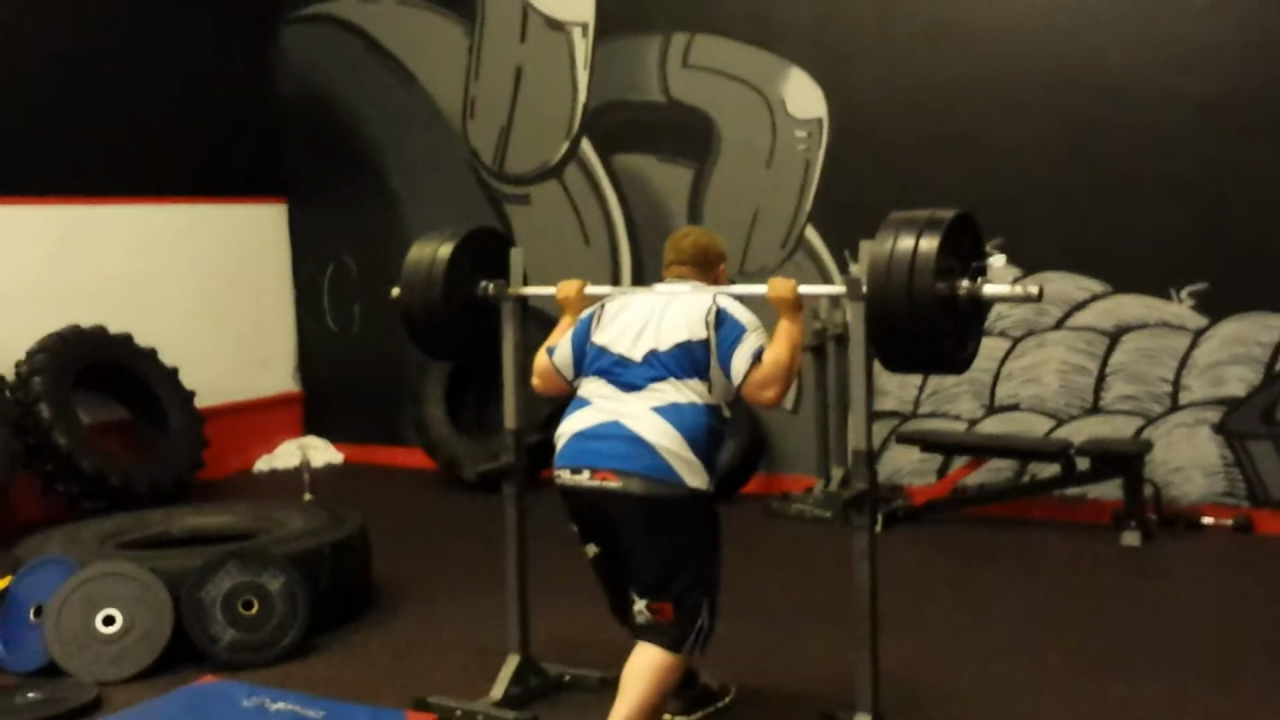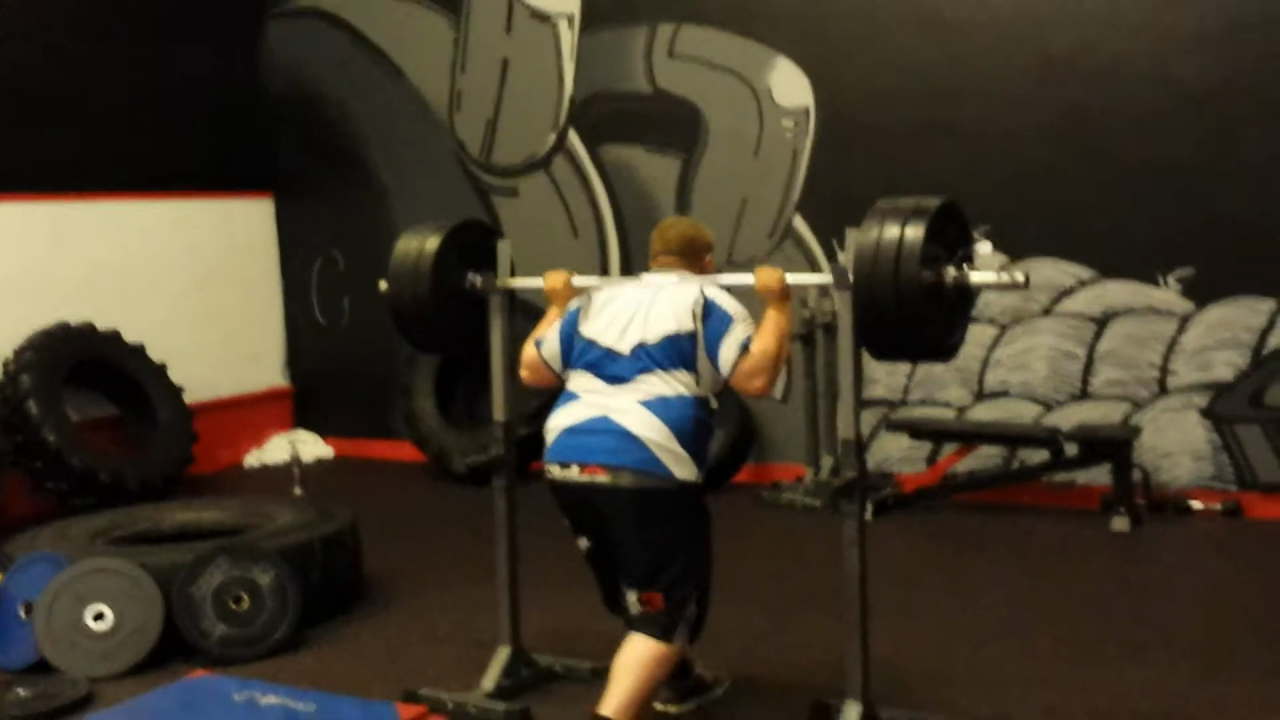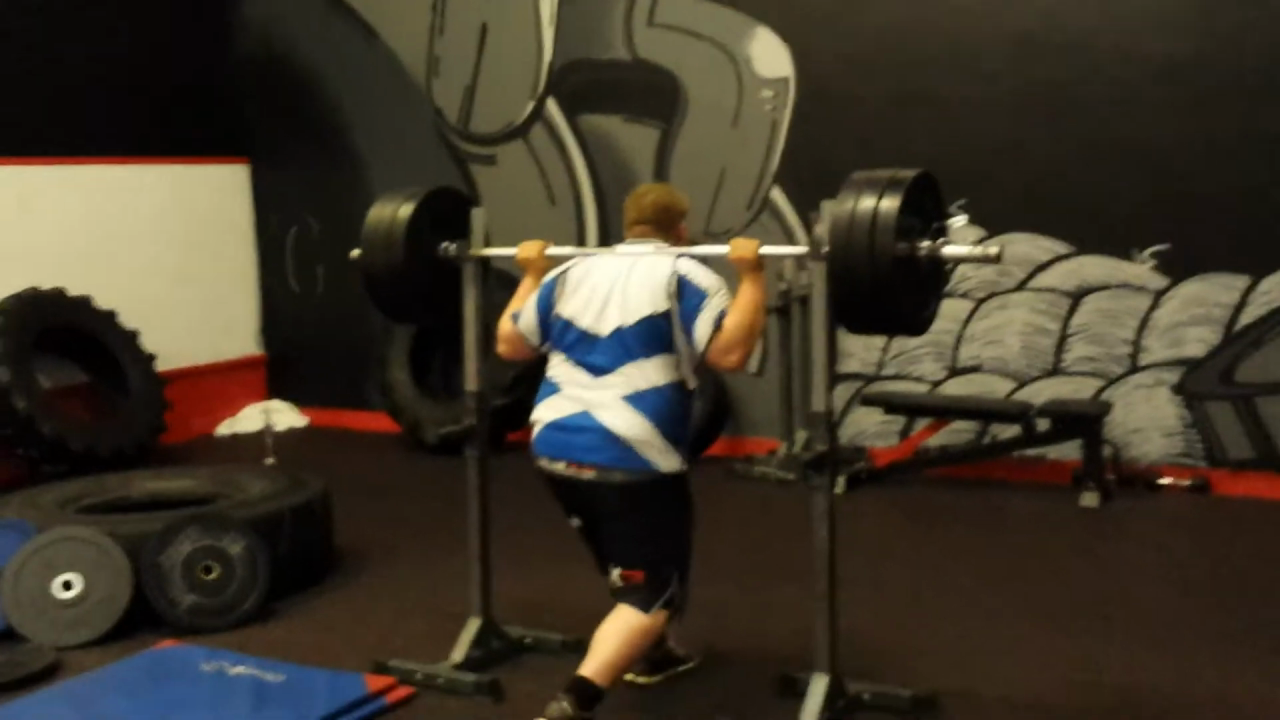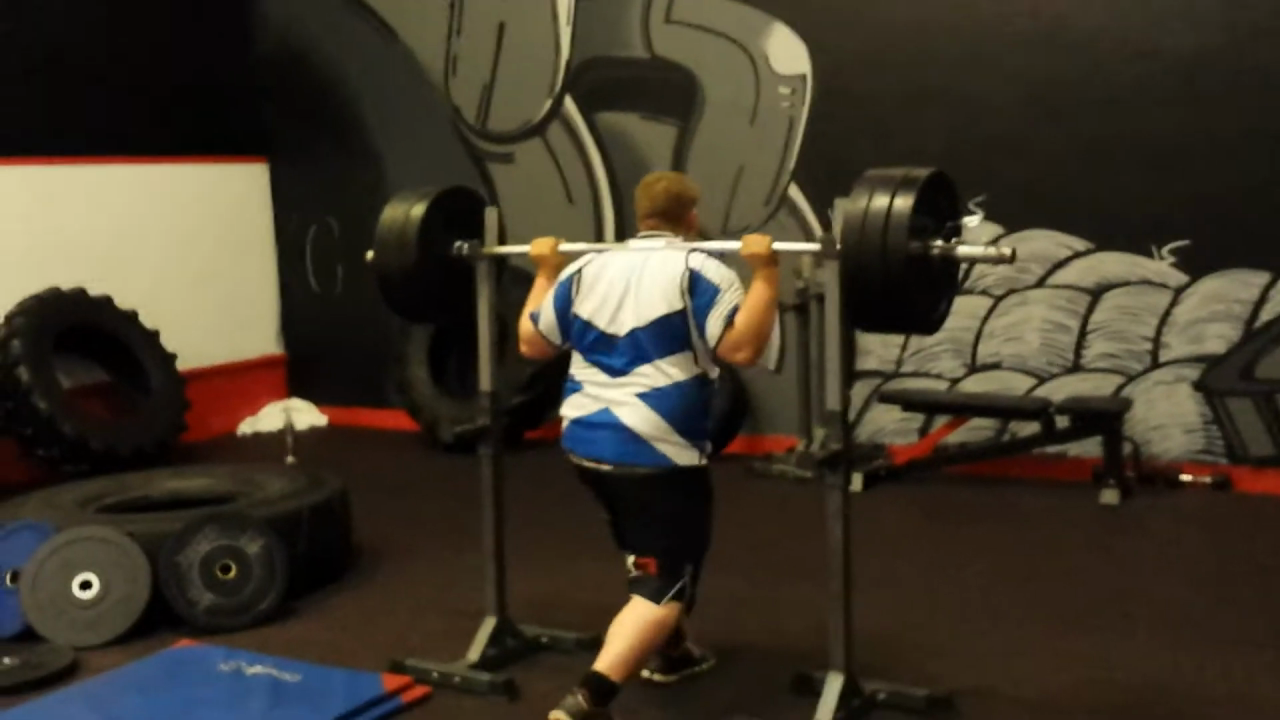
dt=0.2s
person 1, frame 1
left shoulder: (608, 309)
right shoulder: (721, 311)
left elbow: (543, 378)
right elbow: (767, 387)
left wrist: (570, 313)
right wrist: (789, 314)
left hip: (576, 470)
right hip: (657, 478)
left knee: (646, 600)
right knee: (672, 620)
person 1, frame 2
left shoulder: (595, 301)
right shoulder: (708, 302)
left elbow: (532, 370)
right elbow: (755, 377)
left wrist: (557, 305)
right wrist: (777, 304)
left hip: (567, 463)
right hip: (646, 470)
left knee: (644, 589)
right knee: (663, 613)
left ankle: (675, 677)
person 1, frame 3
left shoulder: (570, 273)
right shoulder: (684, 276)
left elbow: (509, 343)
right elbow: (730, 351)
left wrist: (531, 275)
right wrist: (751, 276)
left hip: (555, 448)
right hip: (632, 457)
left knee: (632, 564)
right knee: (650, 592)
left ankle: (648, 652)
person 1, frame 4
left shoulder: (585, 269)
right shoulder: (698, 270)
left elbow: (531, 343)
right elbow: (743, 346)
left wrist: (545, 272)
right wrist: (763, 271)
left hip: (586, 443)
right hip: (658, 451)
left knee: (655, 551)
right knee: (662, 586)
left ankle: (666, 649)
